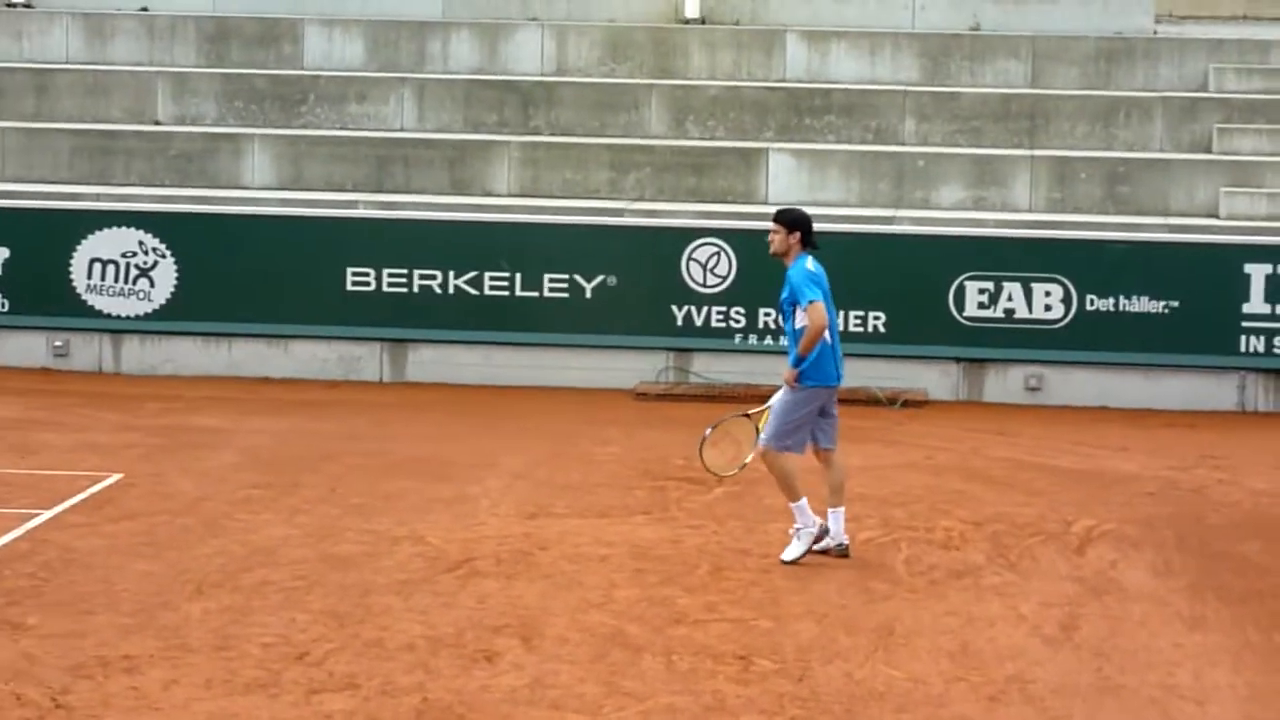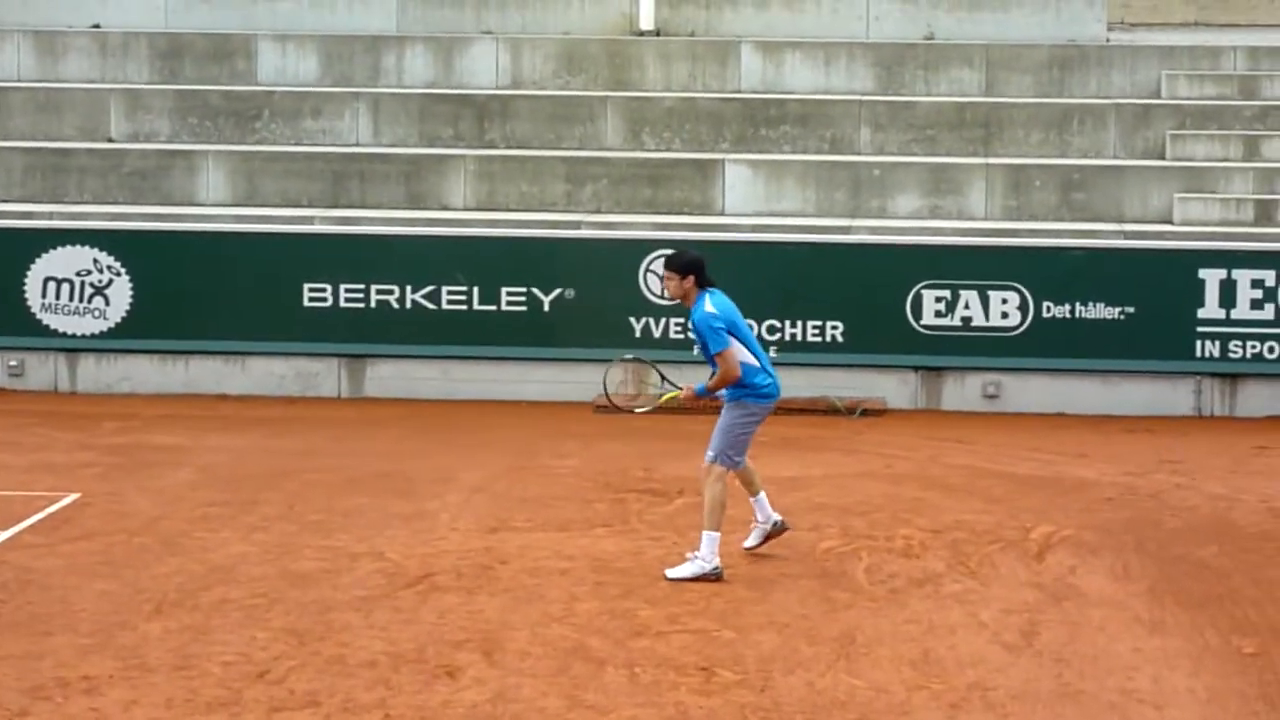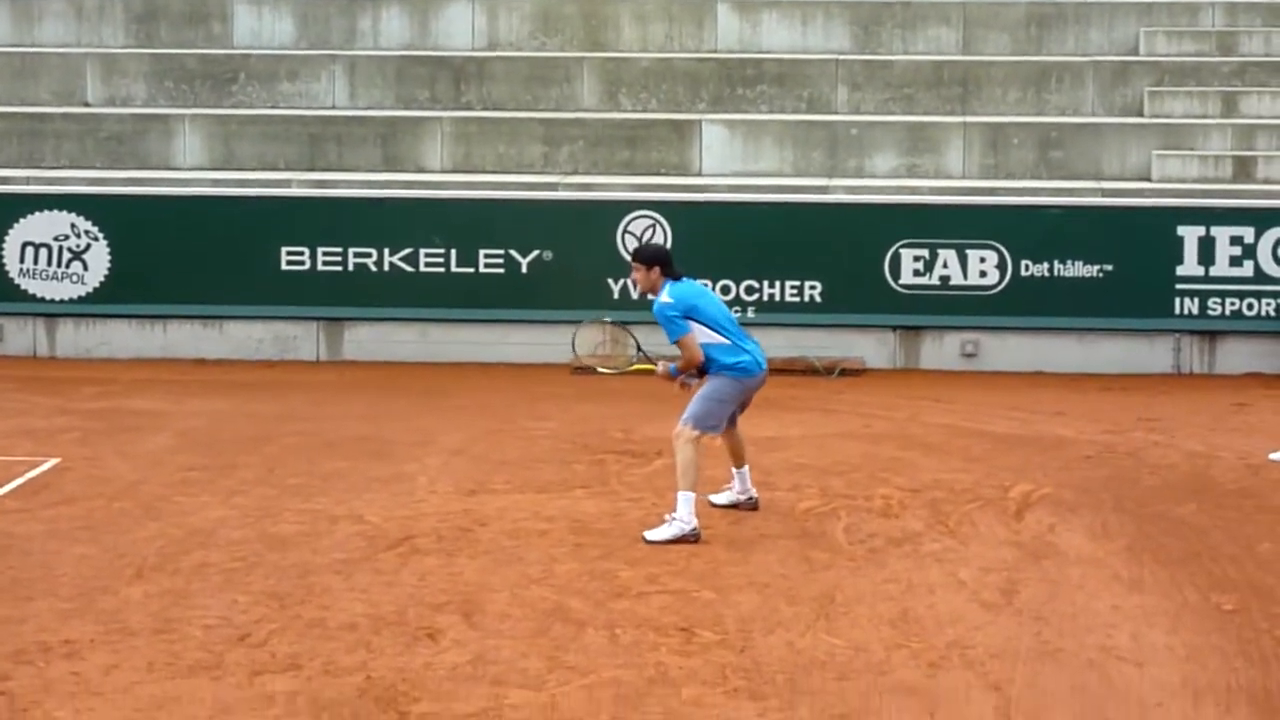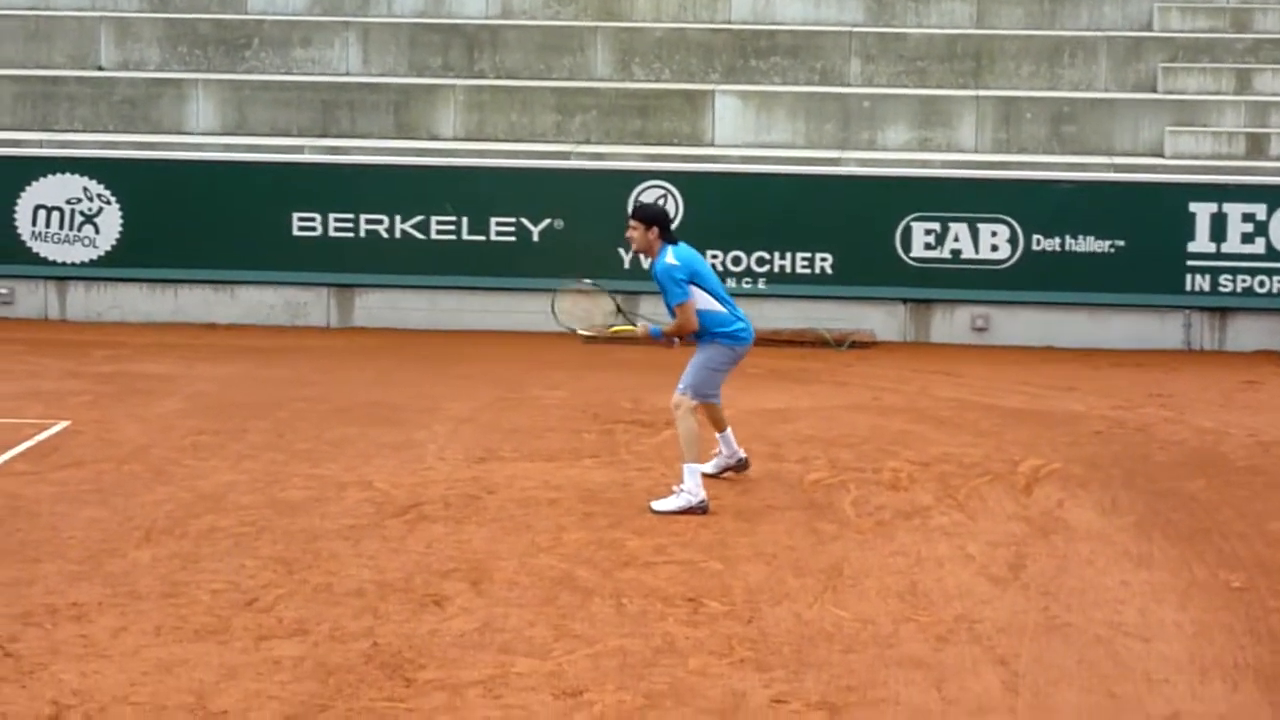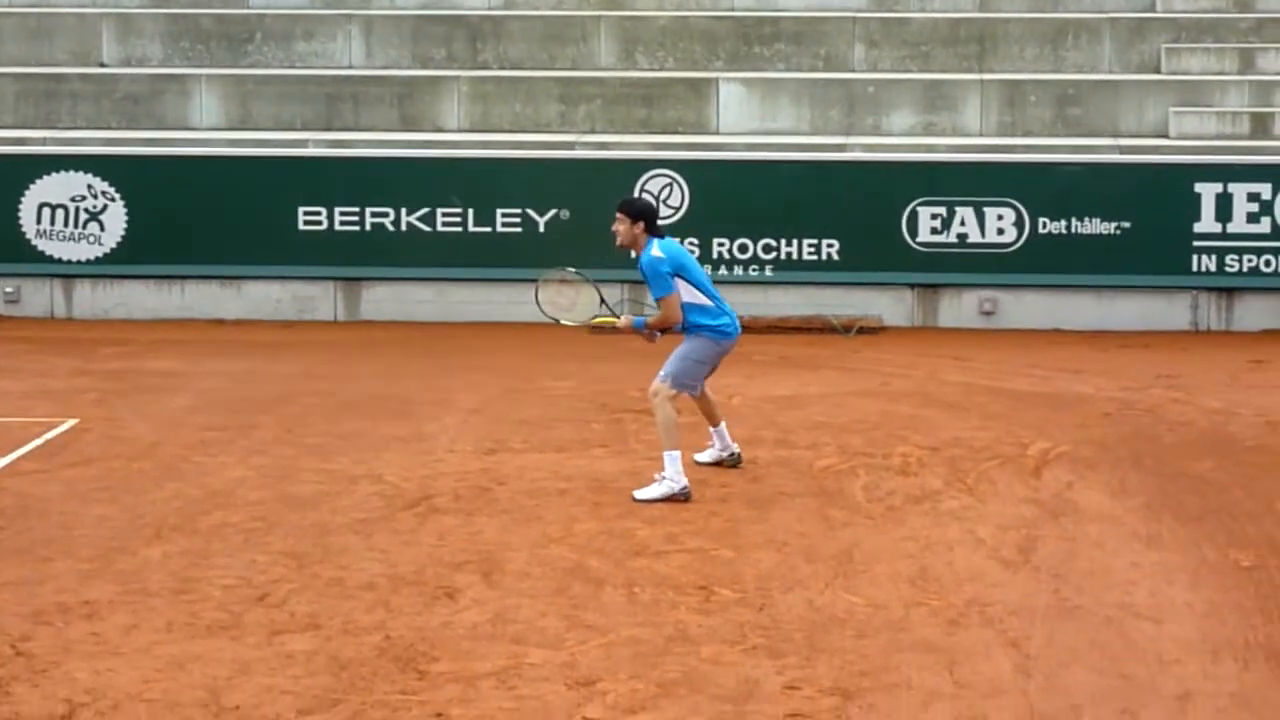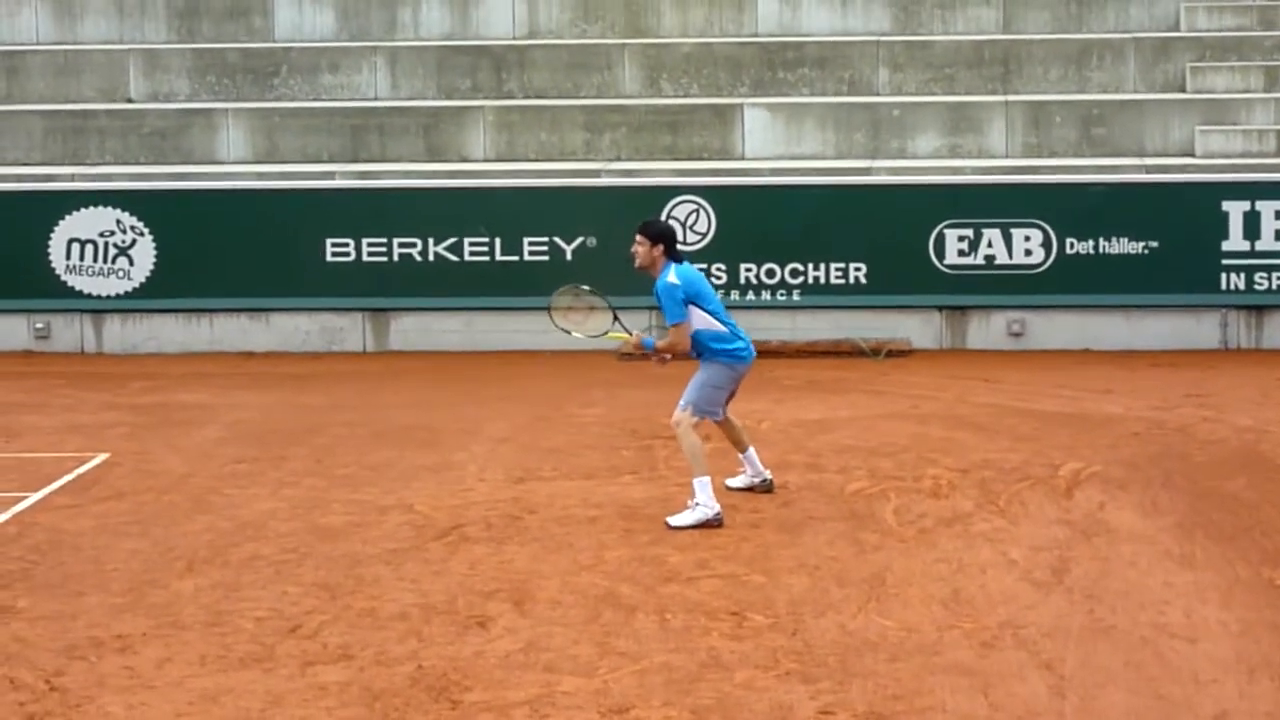
dt=0.5s
person 1, frame 1
left shoulder: (800, 273)
right shoulder: (809, 269)
left elbow: (819, 323)
left wrist: (795, 363)
left hip: (810, 378)
right hip: (825, 375)
left knee: (771, 448)
right knee: (825, 452)
left ankle: (808, 524)
right ankle: (836, 534)
person 1, frame 2
left shoulder: (705, 315)
right shoulder: (712, 298)
left elbow: (731, 372)
left wrist: (700, 391)
right wrist: (710, 386)
left hip: (750, 395)
right hip: (757, 389)
left knee: (714, 469)
right knee: (732, 459)
left ankle: (707, 560)
right ankle: (766, 519)
person 1, frame 3
left shoulder: (664, 305)
right shoulder: (689, 286)
left elbow: (694, 356)
left wrist: (673, 372)
right wrist: (696, 373)
left hip: (734, 371)
right hip: (754, 364)
left knee: (685, 435)
right knee: (726, 424)
left ankle: (684, 521)
right ankle: (744, 492)
person 1, frame 4
left shoulder: (667, 266)
right shoulder: (679, 251)
left elbow: (689, 323)
left wrist: (655, 332)
right wrist: (672, 332)
left hip: (724, 338)
right hip: (734, 332)
left knee: (682, 404)
right knee: (703, 393)
left ankle: (692, 493)
right ankle: (731, 454)
person 1, frame 5
left shoulder: (653, 259)
right shoulder: (664, 246)
left elbow: (673, 317)
left wrist: (638, 324)
right wrist: (656, 326)
left hip: (710, 332)
right hip: (720, 326)
left knee: (660, 392)
right knee: (692, 385)
left ankle: (674, 480)
right ankle: (725, 449)
person 1, frame 6
left shoulder: (668, 284)
right shoulder: (680, 271)
left elbow: (680, 344)
left wrist: (647, 344)
right wrist: (665, 348)
left hip: (724, 358)
right hip: (734, 352)
left knee: (683, 421)
right knee: (716, 413)
left ankle: (706, 506)
right ankle: (757, 475)
